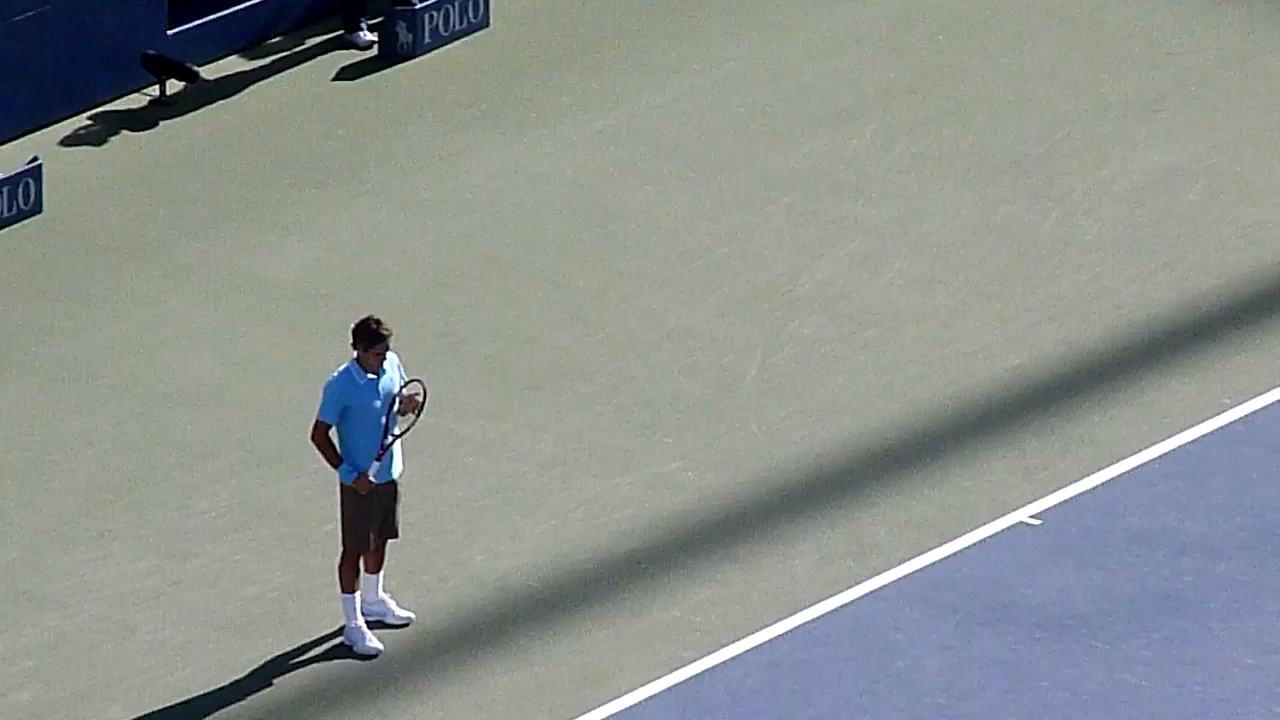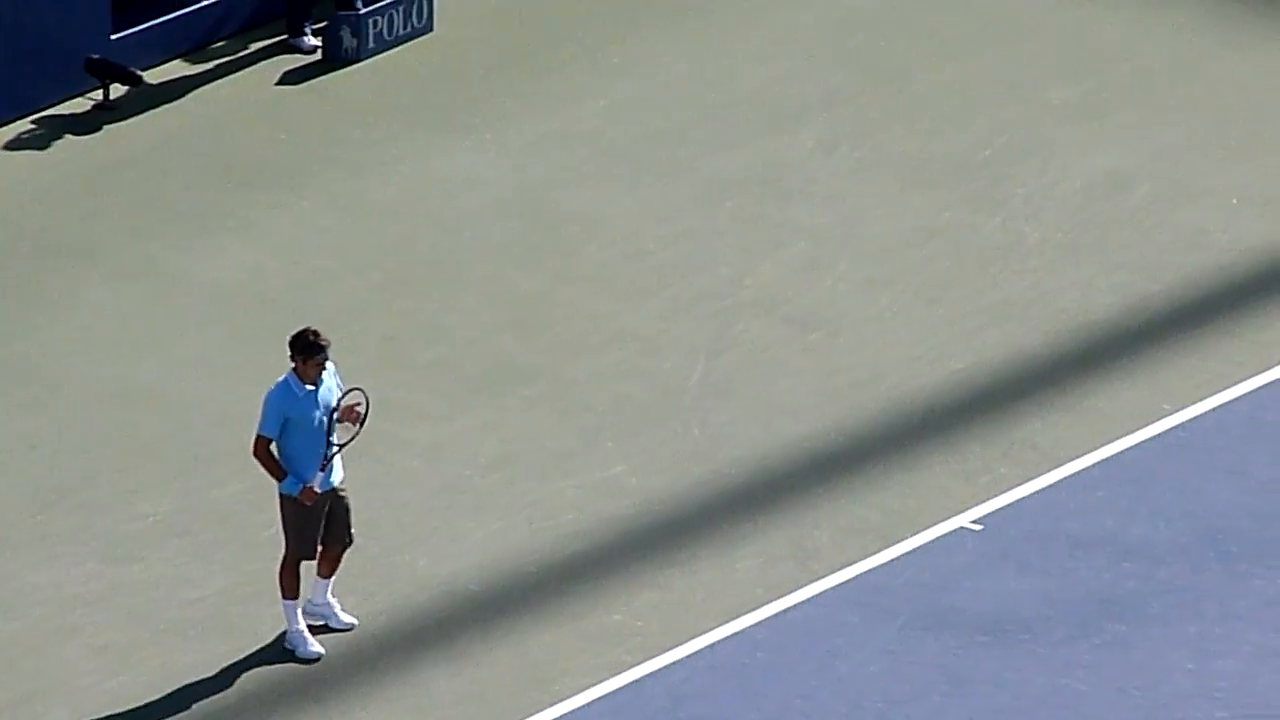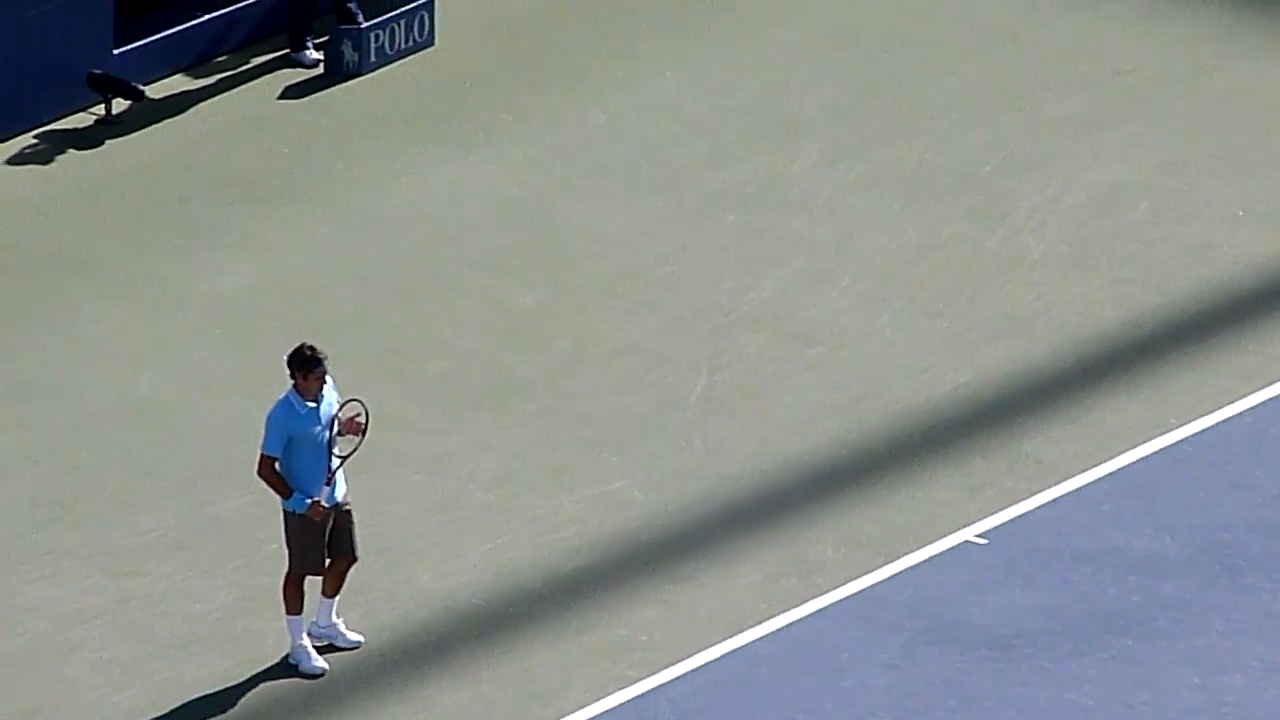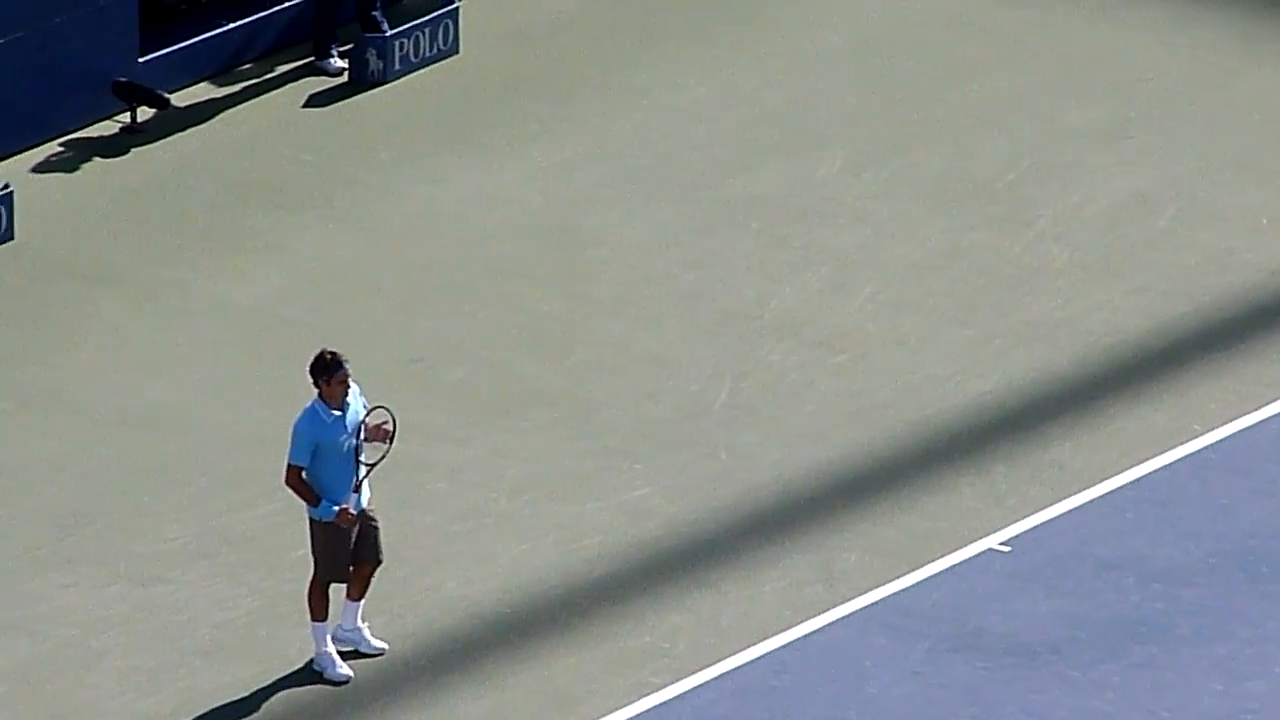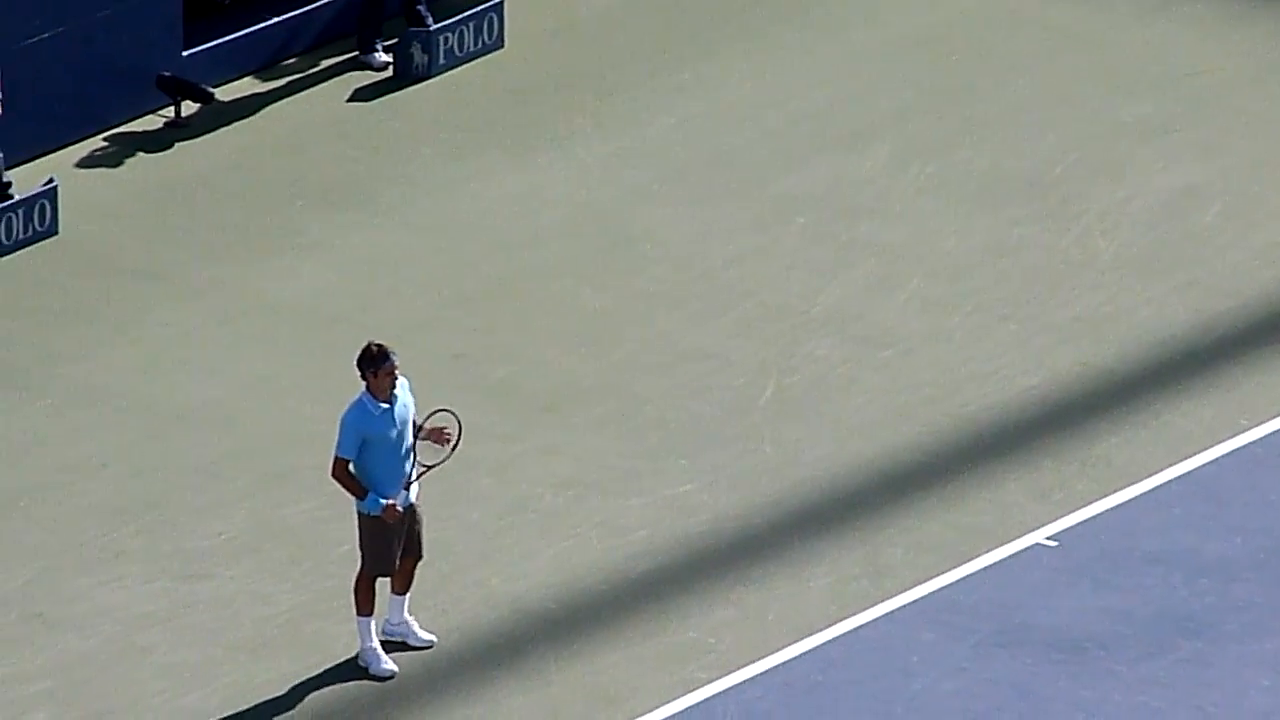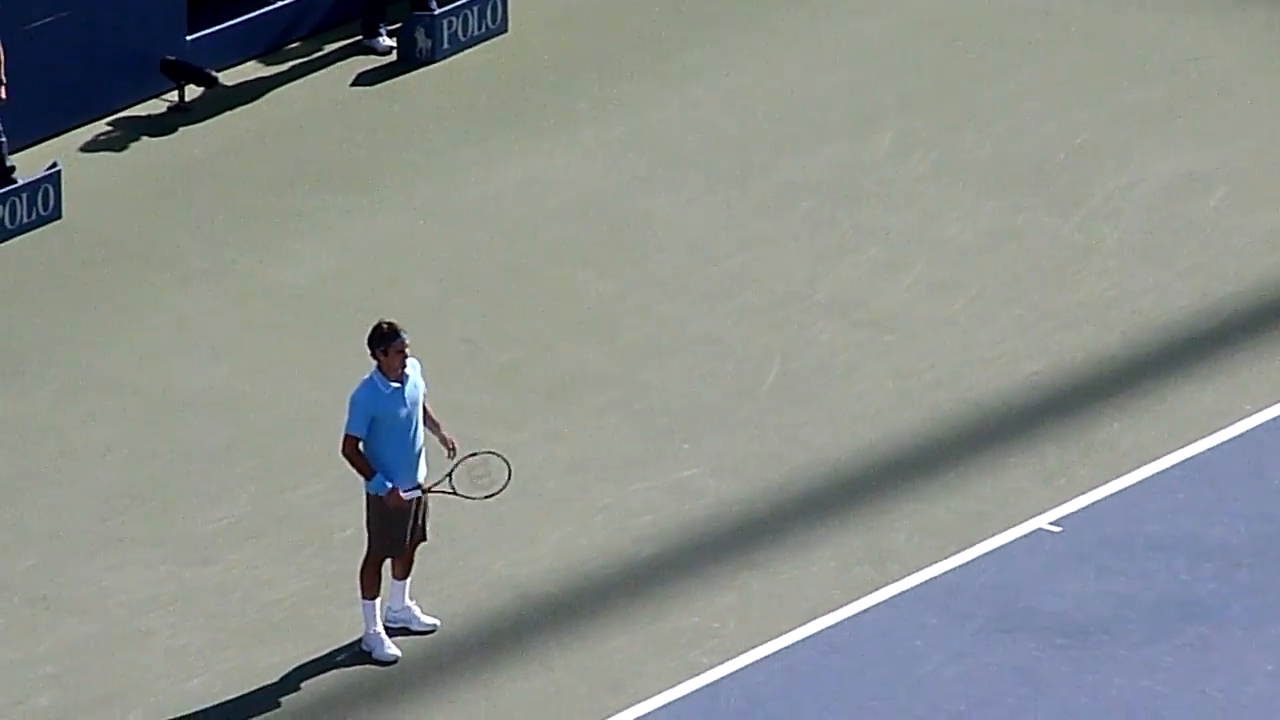
dt=0.2s
person 1, frame 1
left shoulder: (393, 364)
right shoulder: (339, 385)
right elbow: (319, 434)
left wrist: (407, 406)
right wrist: (348, 473)
left hip: (391, 473)
right hip: (360, 480)
left knee: (380, 540)
right knee: (354, 549)
left ankle: (373, 601)
right ankle: (353, 624)
person 1, frame 2
left shoulder: (329, 374)
right shoulder: (279, 398)
right elbow: (261, 449)
left wrist: (344, 415)
right wrist: (293, 486)
left hip: (333, 481)
right hip: (300, 490)
left knee: (338, 543)
right knee: (295, 556)
left ankle: (320, 603)
right ankle: (295, 629)
person 1, frame 3
left shoulder: (329, 388)
right shoulder: (281, 416)
right elbow: (265, 469)
left wrist: (345, 427)
right wrist: (301, 503)
left hip: (337, 495)
right hip: (304, 505)
left knee: (344, 559)
right knee: (299, 572)
left ankle: (324, 625)
right ankle: (299, 645)
person 1, frame 4
left shoulder: (354, 394)
right shoulder: (308, 425)
right elbow: (292, 478)
left wrist: (373, 435)
right wrist: (329, 511)
left hip: (360, 502)
right hip: (330, 513)
left knee: (367, 564)
right knee: (324, 578)
left ankle: (349, 629)
right ankle: (324, 652)
person 1, frame 5
left shoulder: (403, 389)
right shoulder: (356, 418)
right elbow: (339, 471)
left wrist: (427, 434)
right wrist: (376, 503)
right hip: (378, 508)
left knee: (409, 560)
right knee: (371, 573)
left ankle: (397, 622)
right ankle: (369, 646)
person 1, frame 6
left shoulder: (414, 370)
right shoulder: (365, 397)
right elbow: (350, 449)
left wrist: (440, 433)
right wrist: (381, 485)
left hip: (416, 479)
right hip: (387, 487)
left knee: (409, 545)
right knee: (378, 555)
left ankle: (399, 608)
right ankle: (373, 631)
